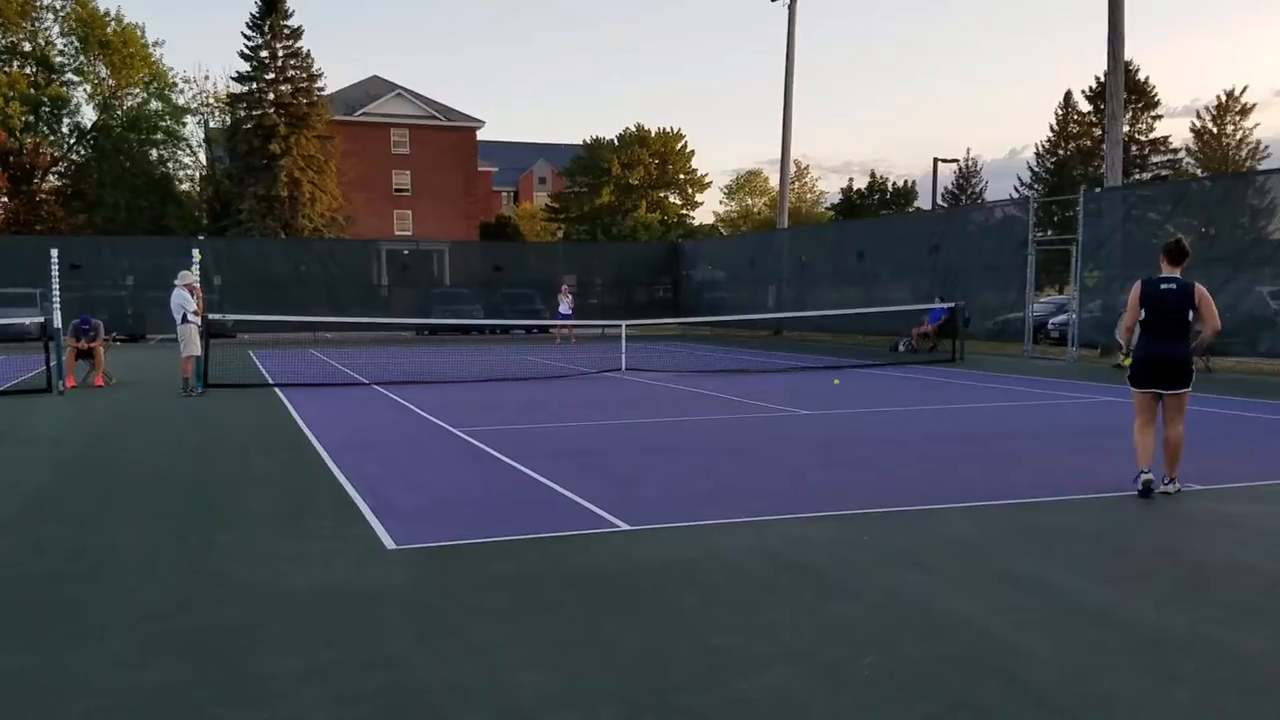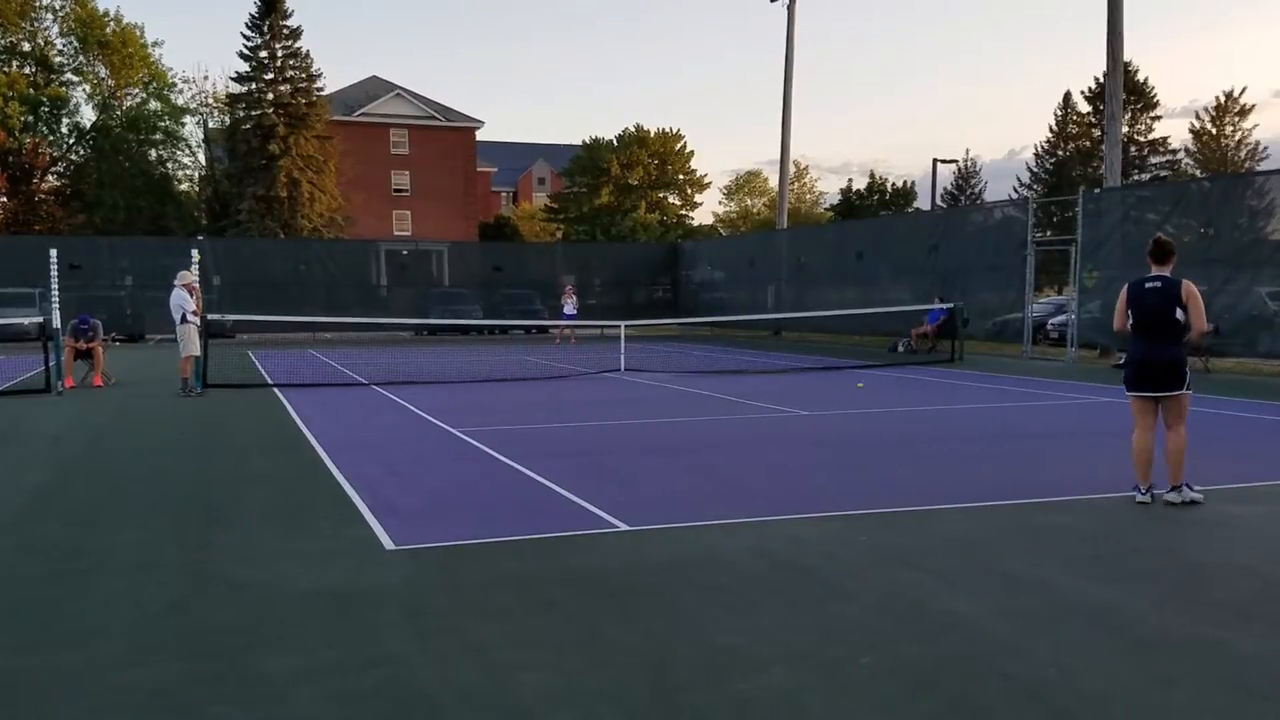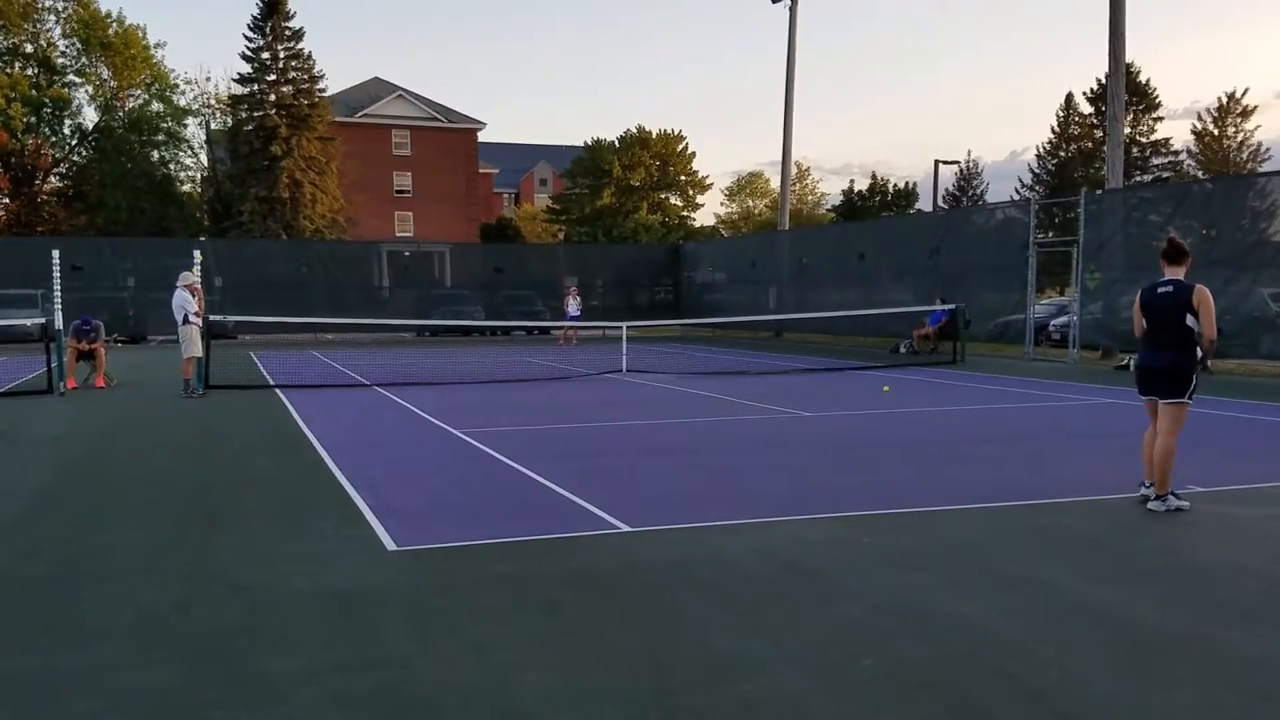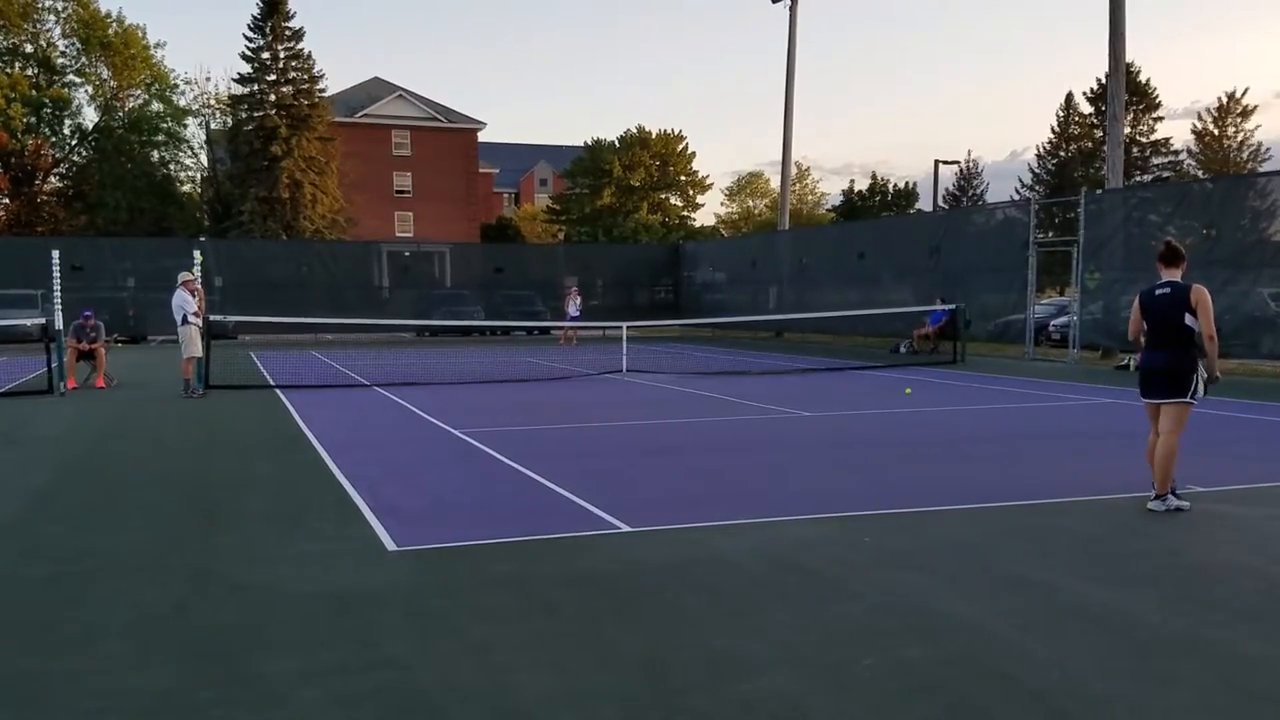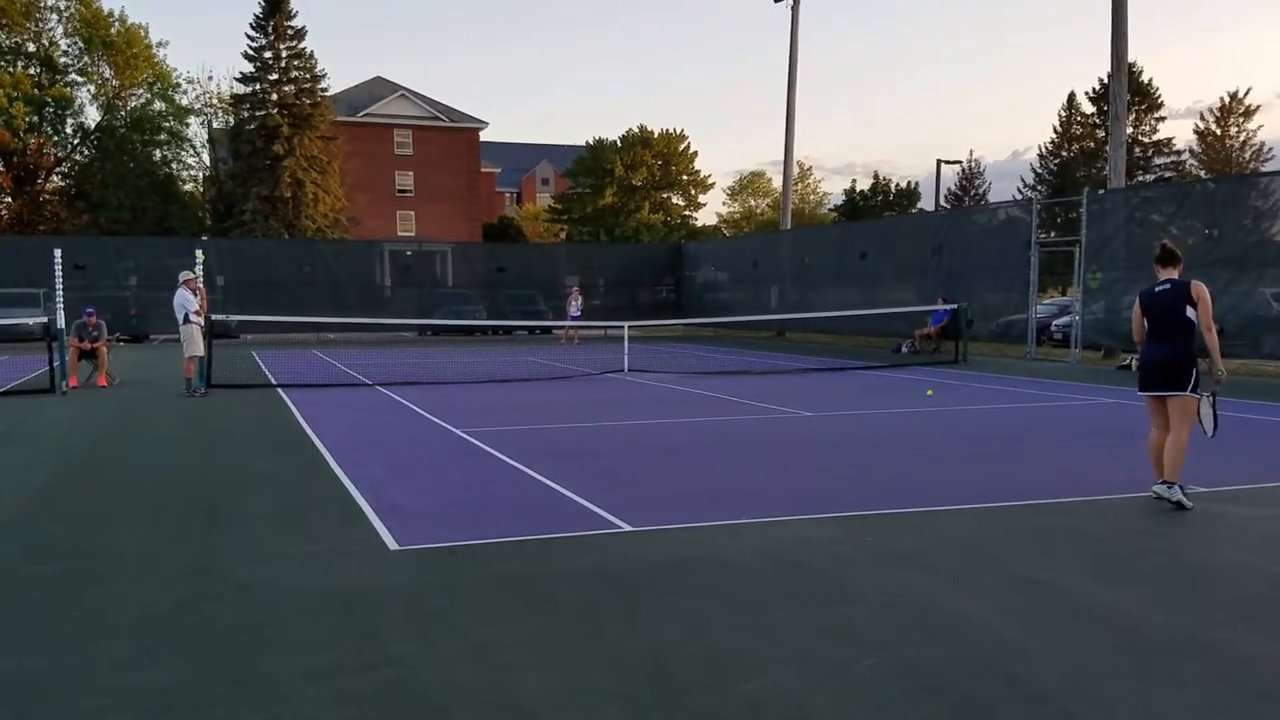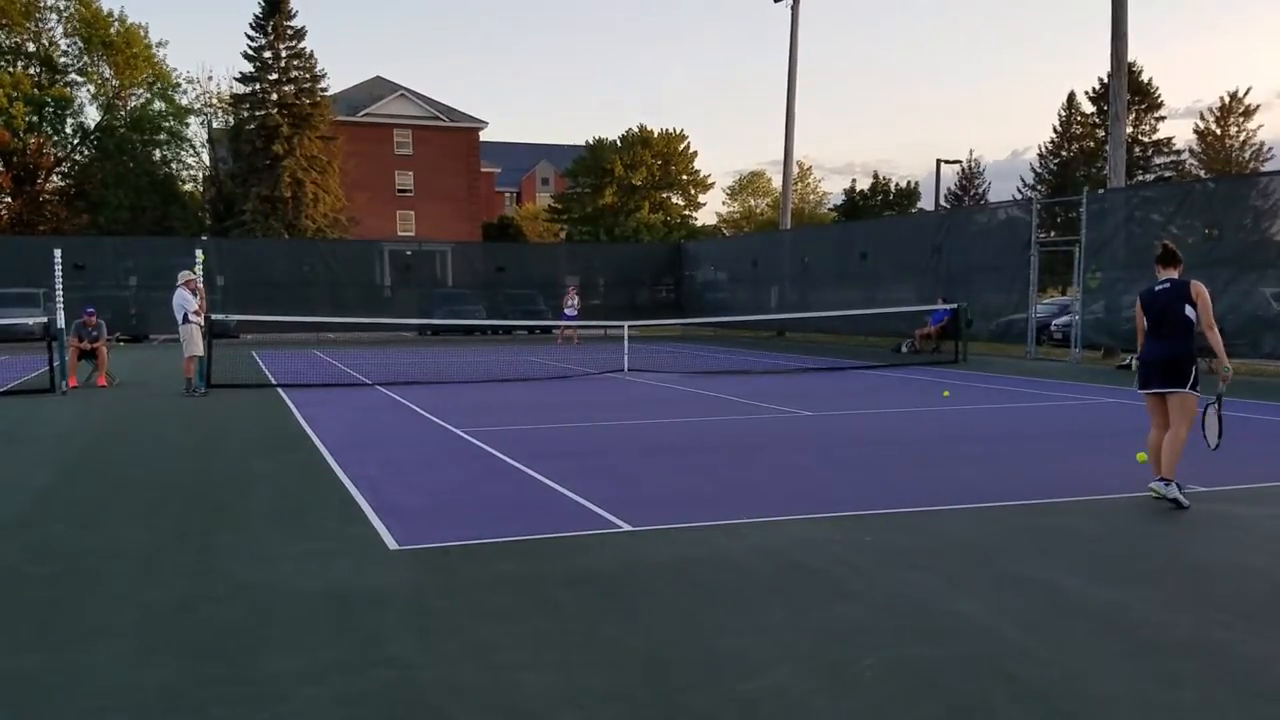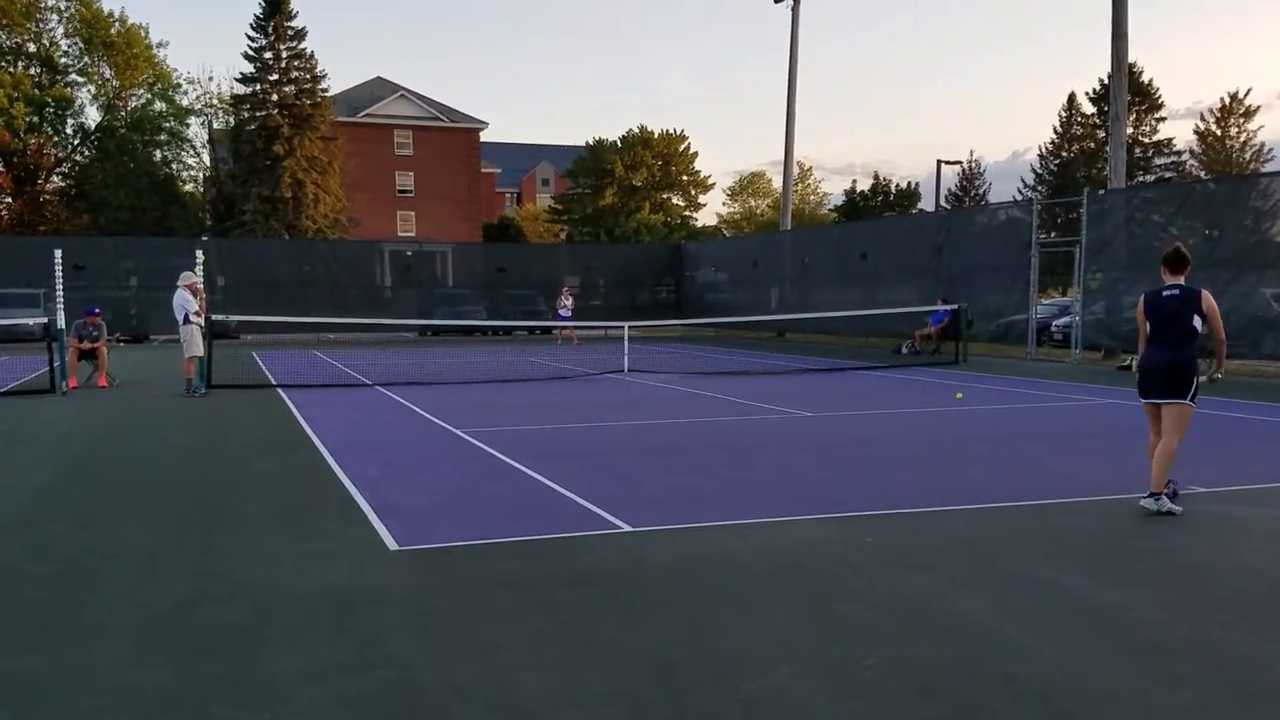
dt=0.5s
person 1, frame 1
left shoulder: (1142, 287)
right shoulder: (1196, 291)
left elbow: (1127, 326)
right elbow: (1214, 327)
left wrist: (1126, 346)
right wrist: (1195, 347)
left hip: (1145, 360)
right hip: (1178, 361)
left knee: (1144, 422)
right knee: (1174, 423)
left ankle: (1144, 473)
right ankle: (1170, 480)
person 1, frame 2
left shoulder: (1130, 289)
right shoulder: (1185, 288)
left elbow: (1118, 326)
right elbow: (1201, 328)
right wrist: (1181, 340)
left hip: (1138, 363)
right hip: (1171, 364)
left knee: (1143, 428)
right knee: (1175, 428)
left ankle: (1143, 488)
right ankle: (1177, 487)
person 1, frame 3
left shoulder: (1144, 294)
right shoulder: (1198, 293)
left elbow: (1140, 333)
right elbow: (1210, 337)
right wrist: (1204, 358)
left hip: (1147, 366)
right hip: (1178, 369)
left knee: (1155, 427)
right knee: (1167, 433)
left ankle: (1148, 483)
right ankle: (1161, 496)
person 1, frame 4
left shoulder: (1143, 297)
right shoulder: (1196, 292)
left elbow: (1134, 336)
right elbow: (1209, 335)
right wrist: (1212, 368)
left hip: (1150, 367)
right hip: (1180, 370)
left knee: (1156, 431)
right knee: (1170, 434)
left ankle: (1161, 484)
right ankle: (1161, 495)
person 1, frame 5
left shoulder: (1143, 297)
right shoulder: (1195, 288)
right elbow: (1207, 328)
right wrist: (1218, 365)
left hip: (1150, 363)
right hip: (1180, 364)
left knee: (1159, 427)
right knee: (1180, 428)
left ankle: (1160, 481)
right ankle: (1169, 484)
person 1, frame 6
left shoulder: (1143, 297)
right shoulder: (1194, 288)
right elbow: (1209, 327)
right wrist: (1223, 361)
left hip: (1150, 361)
right hip: (1180, 362)
left knee: (1158, 426)
right knee: (1179, 426)
left ankle: (1160, 480)
right ankle: (1166, 480)
person 1, frame 7
left shoulder: (1146, 299)
right shoulder: (1202, 297)
right elbow: (1220, 339)
right wrist: (1219, 366)
left hip: (1150, 368)
right hip: (1180, 371)
left knee: (1157, 433)
right knee: (1171, 438)
left ankle: (1160, 484)
right ankle: (1154, 495)
